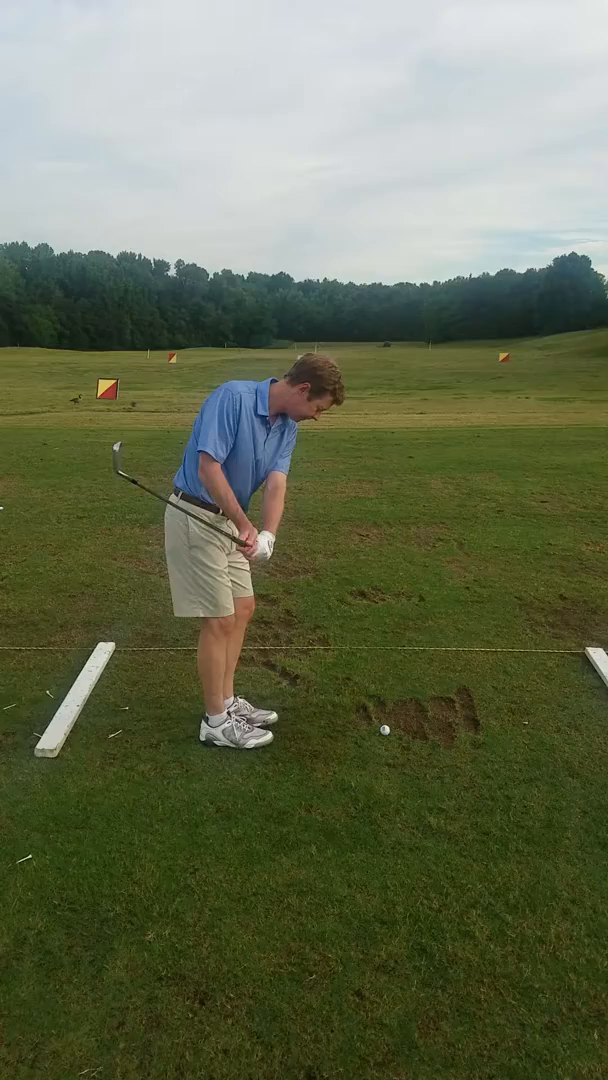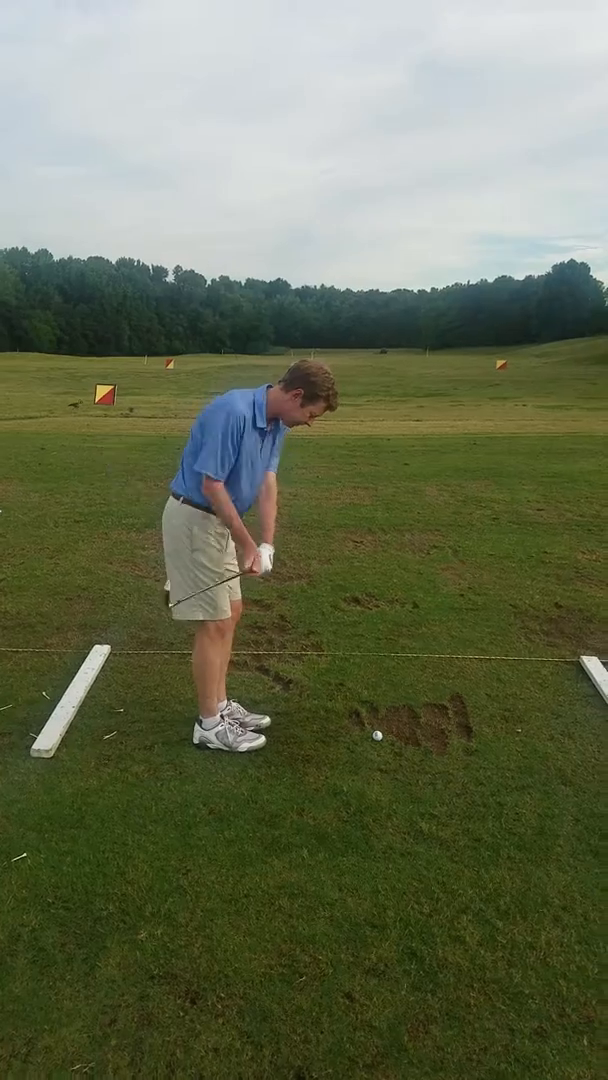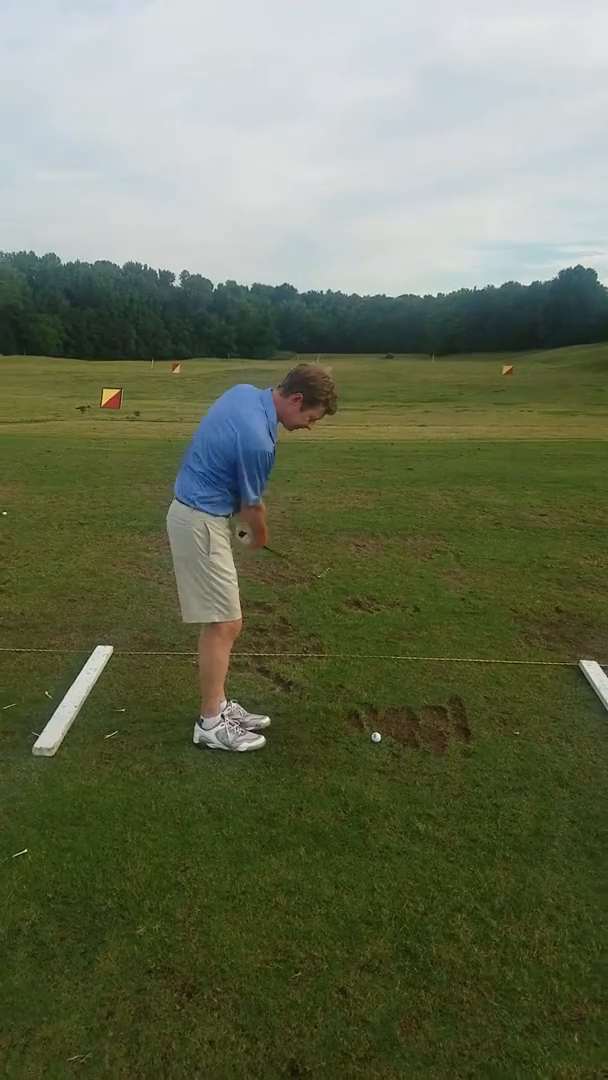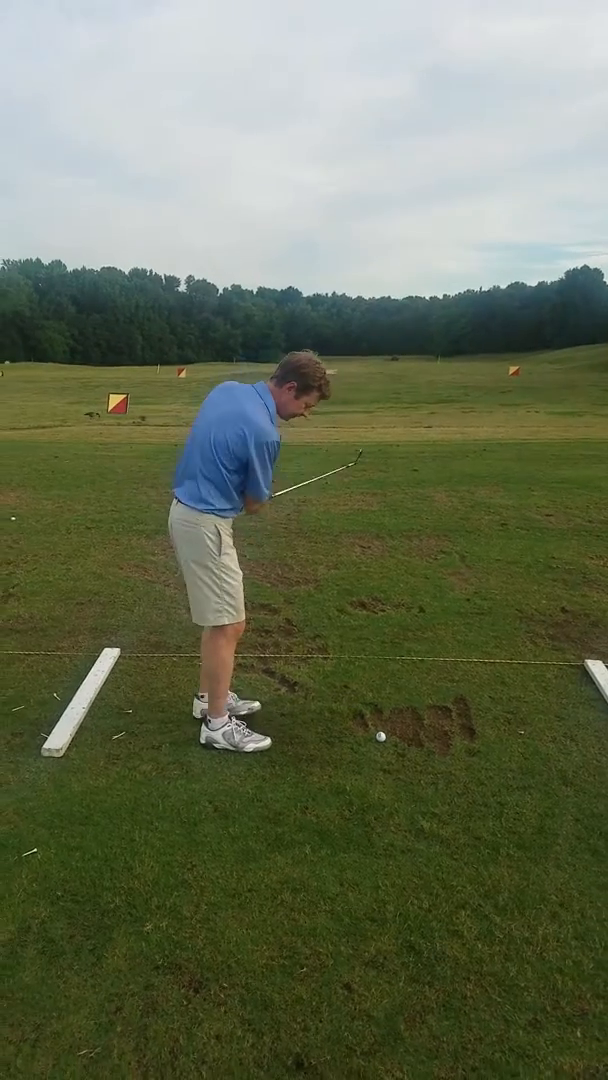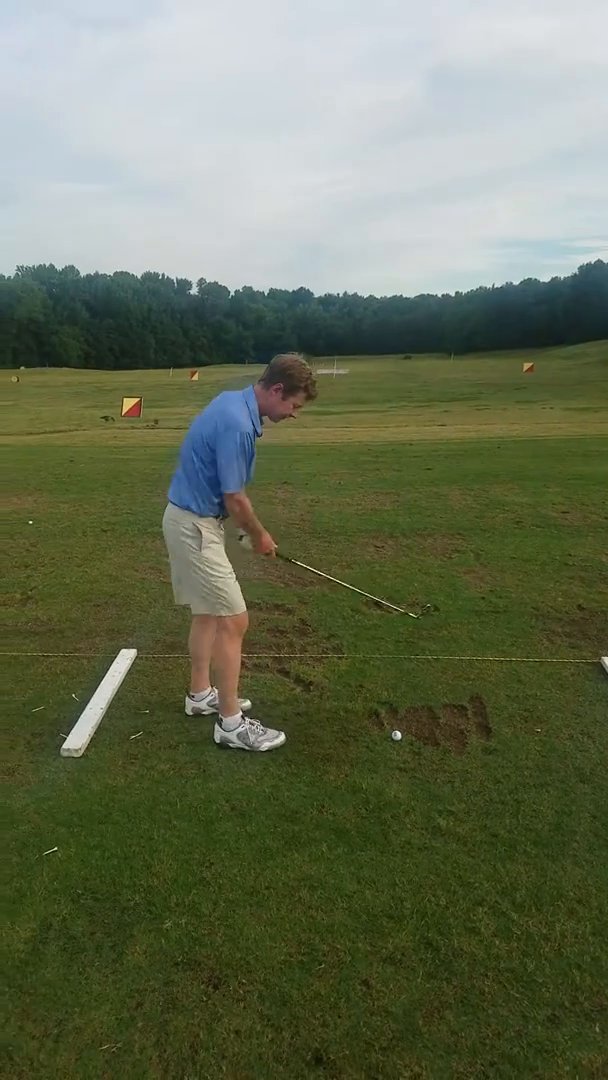
dt=0.3s
person 1, frame 1
left shoulder: (287, 427)
right shoulder: (233, 397)
left elbow: (276, 484)
right elbow: (208, 468)
left wrist: (268, 535)
right wrist: (244, 524)
left hip: (227, 519)
right hip: (196, 517)
left knee: (242, 610)
right knee: (219, 620)
left ankle: (227, 701)
right ankle: (216, 721)
person 1, frame 2
left shoulder: (276, 424)
right shoulder: (233, 411)
left elbow: (266, 484)
right elbow: (211, 485)
left wrist: (267, 544)
right wrist: (246, 541)
left hip: (218, 521)
right hip: (193, 519)
left knee: (230, 614)
right knee: (214, 622)
left ankle: (219, 704)
right ankle: (209, 724)
person 1, frame 3
left shoulder: (244, 393)
right shoulder: (258, 440)
right elbow: (251, 505)
left wrist: (251, 517)
right wrist: (260, 537)
left hip: (195, 512)
right hip: (201, 524)
left knee: (218, 620)
right knee: (224, 624)
left ankle: (219, 705)
right ankle: (210, 723)
person 1, frame 4
left shoulder: (227, 389)
right shoulder: (263, 433)
right elbow: (255, 502)
right wrist: (248, 501)
left hip: (188, 511)
right hip: (206, 524)
left knee: (220, 617)
right knee: (228, 625)
left ankle: (209, 696)
right ankle: (217, 723)
person 1, frame 5
left shoulder: (234, 402)
right shoulder: (238, 425)
right elbow: (233, 498)
left wrist: (250, 530)
right wrist: (260, 536)
left hip: (197, 519)
right hip: (195, 527)
left knee: (209, 613)
right knee: (234, 620)
left ankle: (201, 693)
right ankle: (230, 721)
